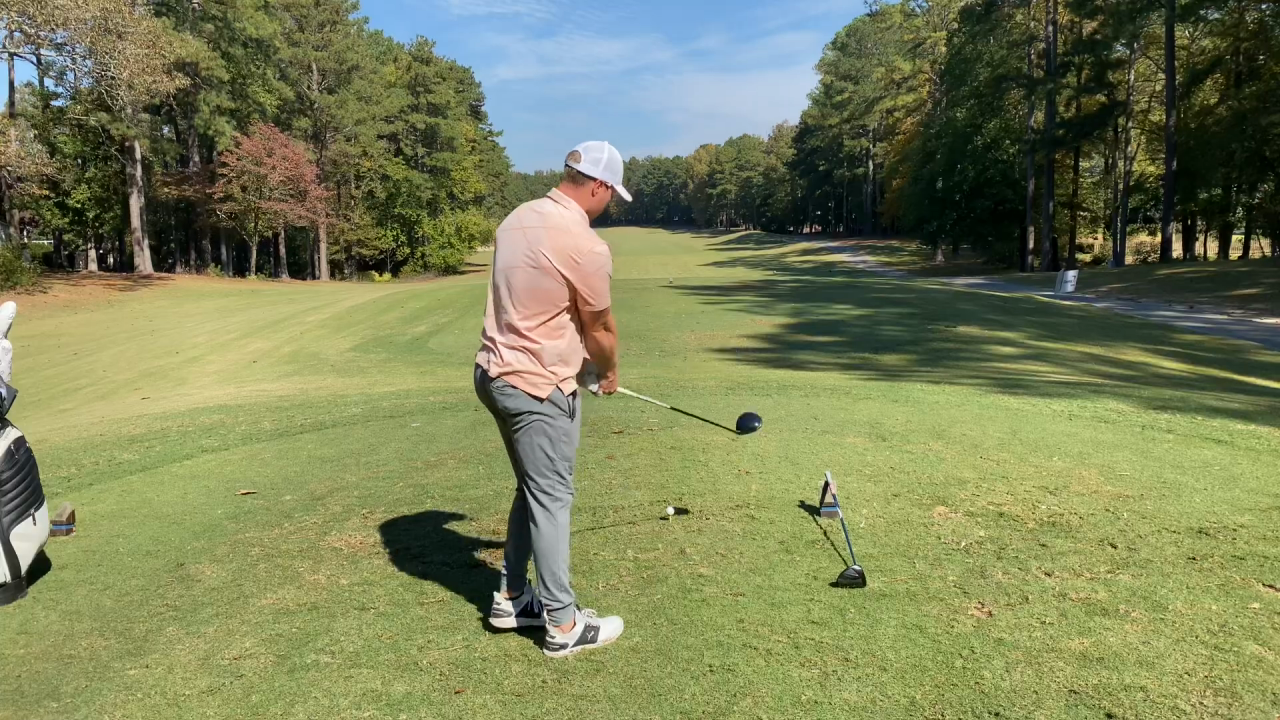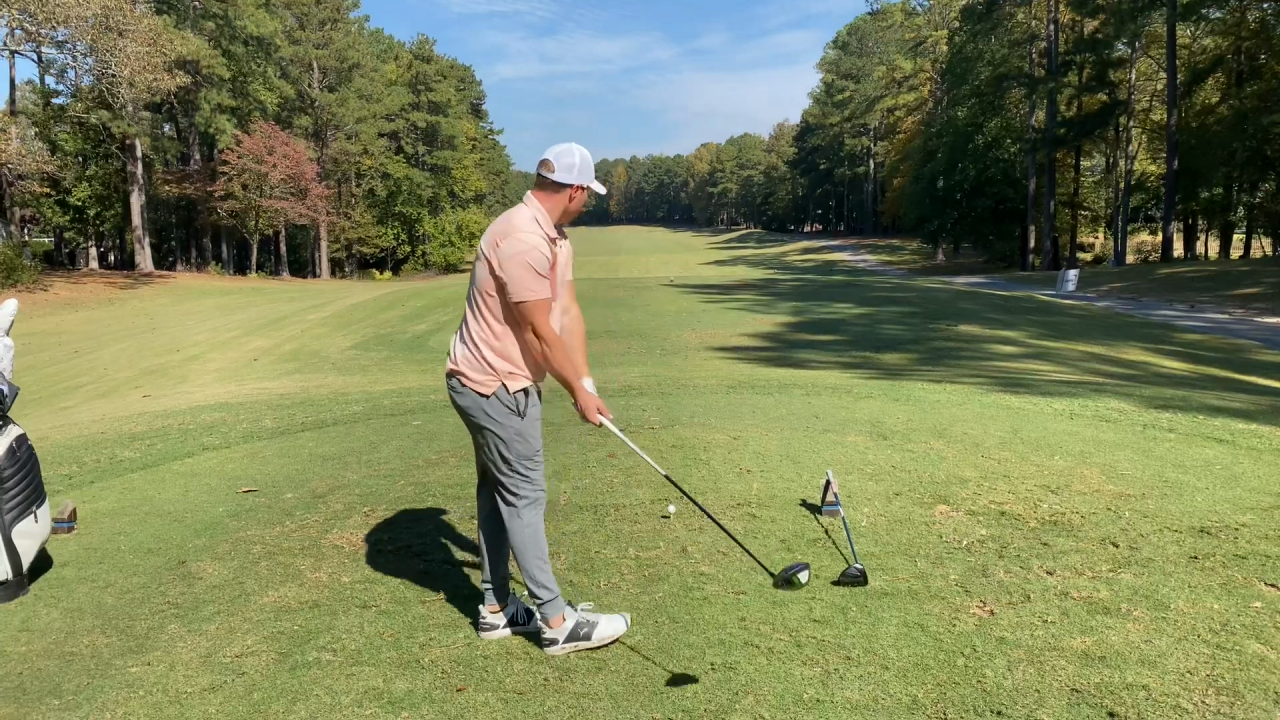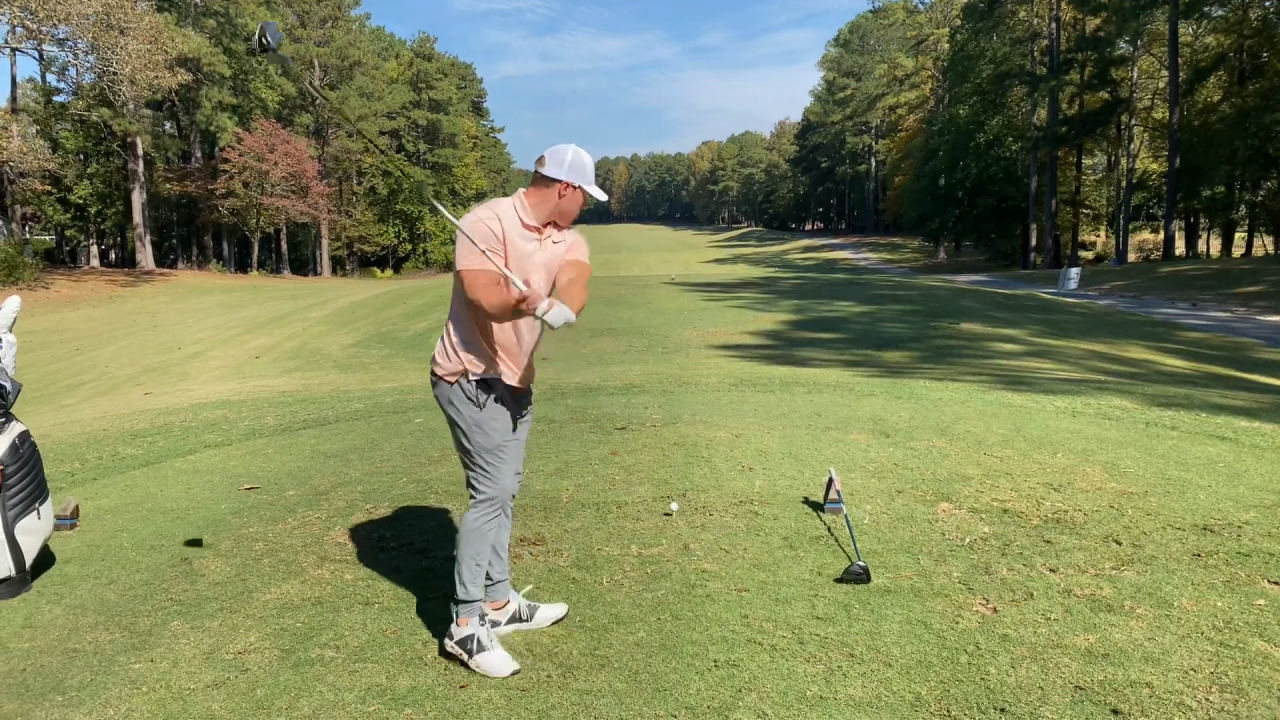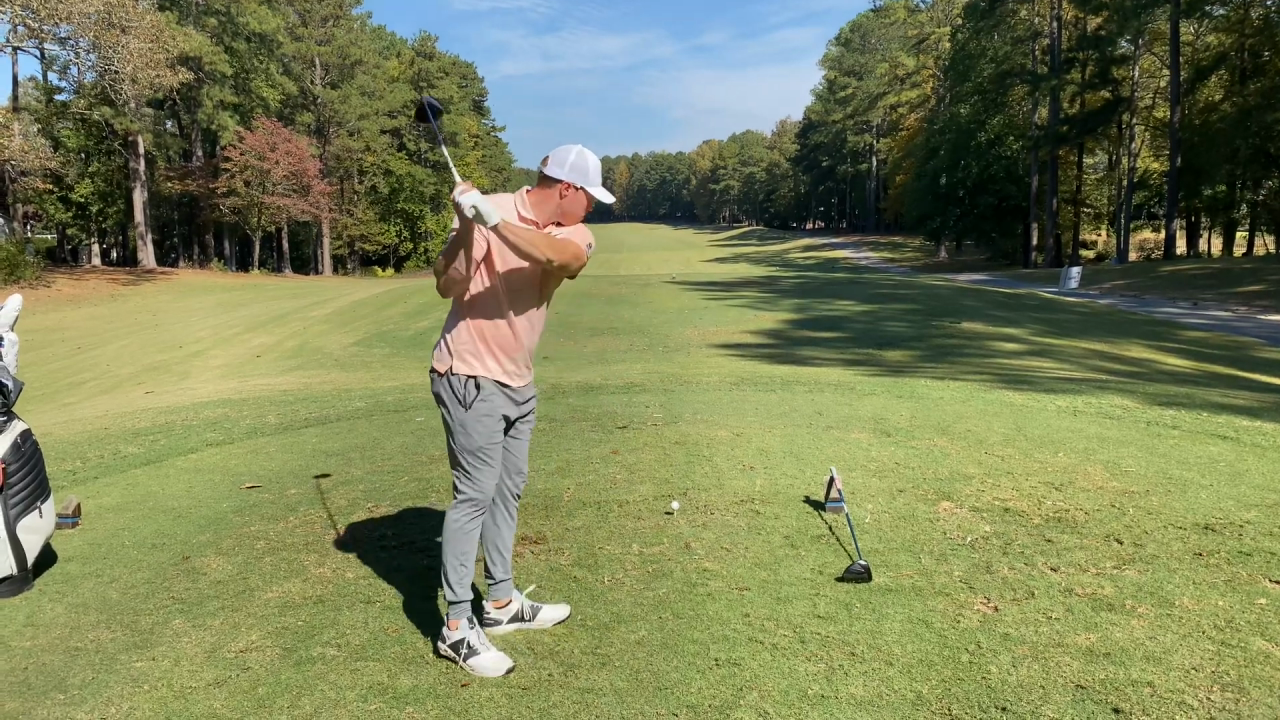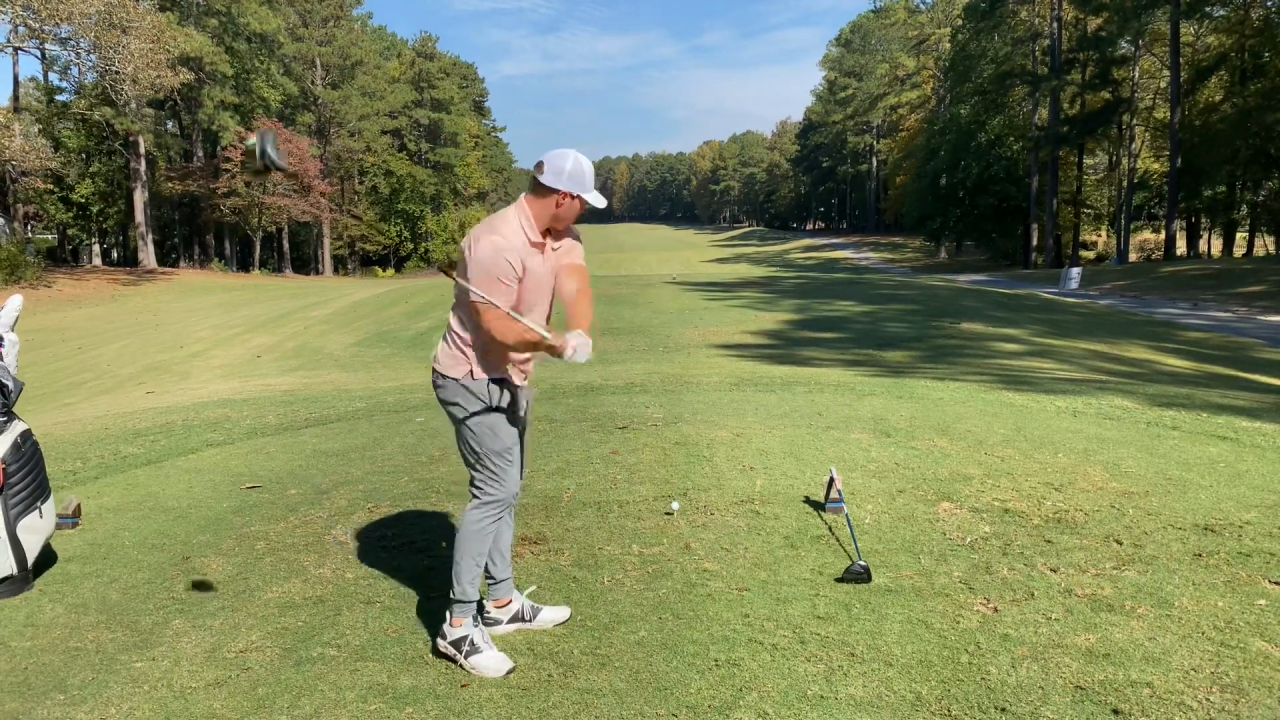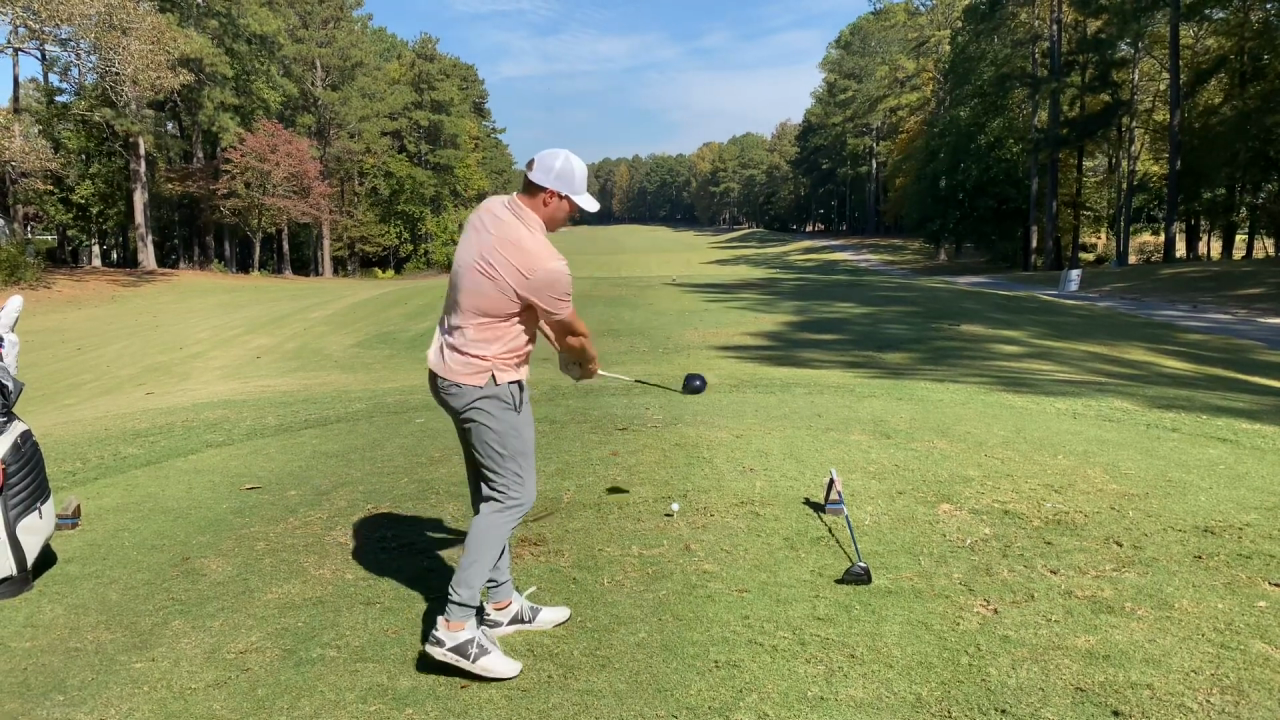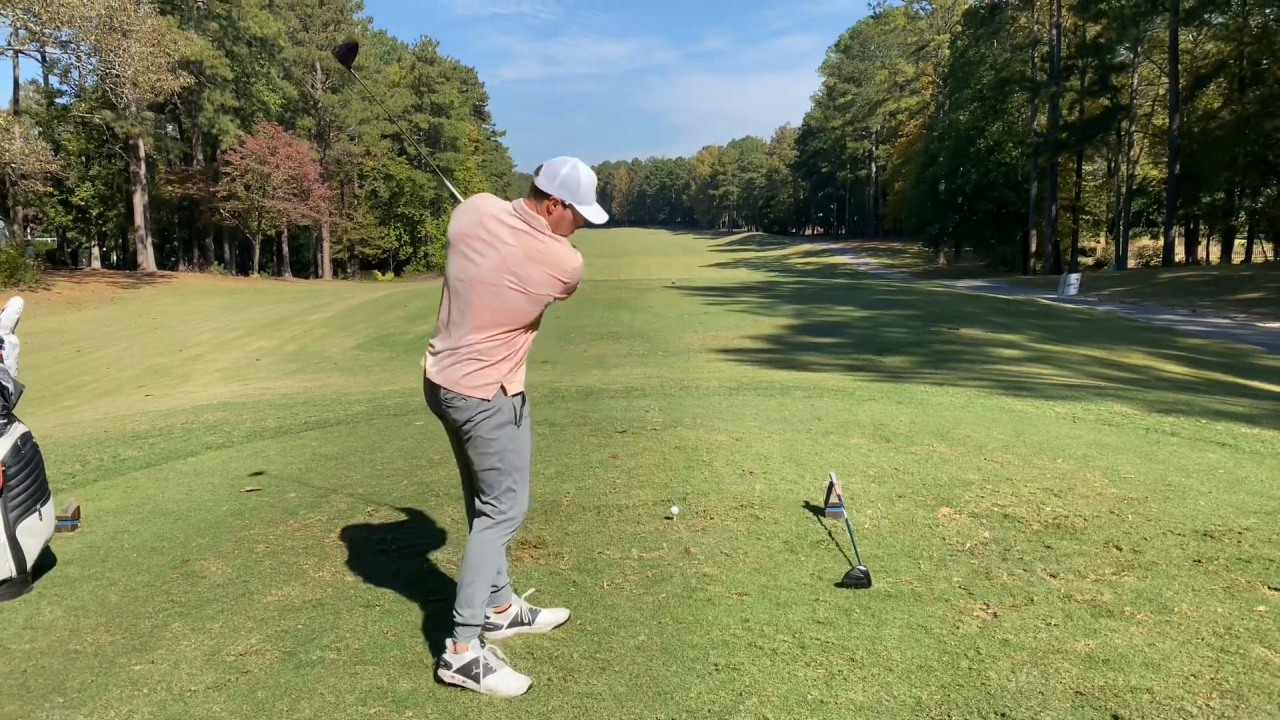
dt=0.3s
person 1, frame 1
left shoulder: (518, 218)
right shoulder: (586, 247)
right elbow: (599, 329)
right wrist: (608, 372)
left hip: (494, 373)
right hip: (540, 387)
left knee: (533, 489)
right knee: (551, 500)
left ankle: (512, 599)
right ankle: (563, 625)
person 1, frame 2
left shoulder: (552, 236)
right shoulder: (522, 239)
left elbow: (564, 311)
right elbow: (541, 332)
left wrist: (585, 378)
right wrist: (579, 391)
left hip: (502, 381)
right hip: (494, 384)
left knee: (500, 494)
right knee: (524, 495)
left ankle: (498, 607)
right ankle: (557, 620)
person 1, frame 3
left shoulder: (569, 239)
right shoulder: (486, 219)
left elbow: (576, 285)
right elbow: (482, 298)
left wrist: (560, 306)
right wrist: (528, 303)
left hip: (514, 382)
right hip: (470, 378)
left knee: (501, 489)
right knee: (491, 490)
left ankle: (499, 602)
right ankle: (465, 624)
person 1, frame 4
left shoulder: (575, 235)
right shoulder: (481, 208)
left elbow: (556, 256)
right elbow: (447, 286)
left wrist: (498, 222)
right wrist: (469, 229)
left hip: (519, 381)
right hip: (469, 376)
left knee: (507, 489)
right knee: (475, 492)
left ankle: (502, 602)
right ankle: (456, 626)
person 1, frame 5
left shoulder: (563, 238)
right shoulder: (494, 242)
left elbow: (576, 288)
right elbow: (494, 330)
left wrist: (579, 333)
right wrist: (552, 343)
left hip: (508, 379)
right hip: (473, 377)
left knee: (505, 489)
right knee: (495, 490)
left ankle: (502, 602)
right ankle: (460, 623)
person 1, frame 6
left shoulder: (491, 210)
right shoulder: (543, 262)
right elbow: (572, 335)
left wrist: (562, 345)
right wrist: (586, 364)
left hip: (452, 372)
right hip: (488, 384)
left knee: (493, 492)
right knee: (512, 496)
left ankle: (500, 603)
right ankle: (456, 626)
person 1, frame 7
left shoulder: (473, 210)
right shoulder: (564, 262)
left hip: (444, 380)
right hip: (488, 396)
left knee: (488, 501)
right knee: (502, 510)
left ankle: (499, 606)
right ankle: (463, 648)
